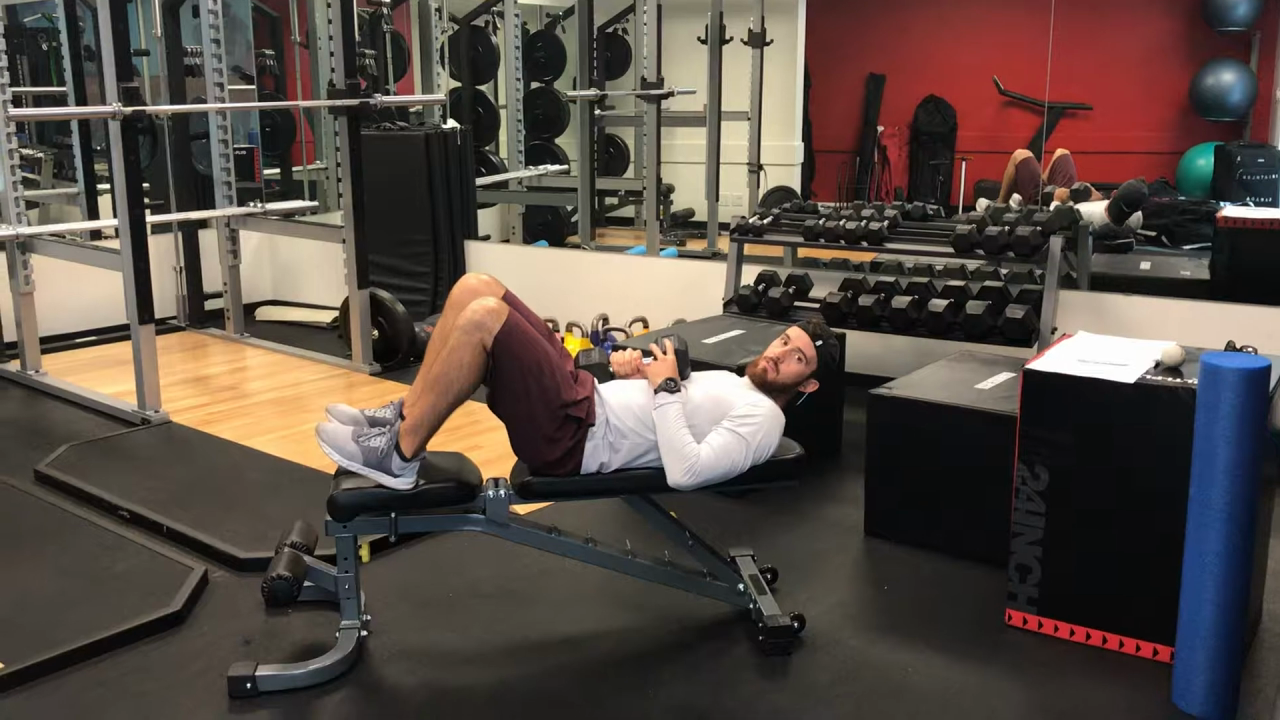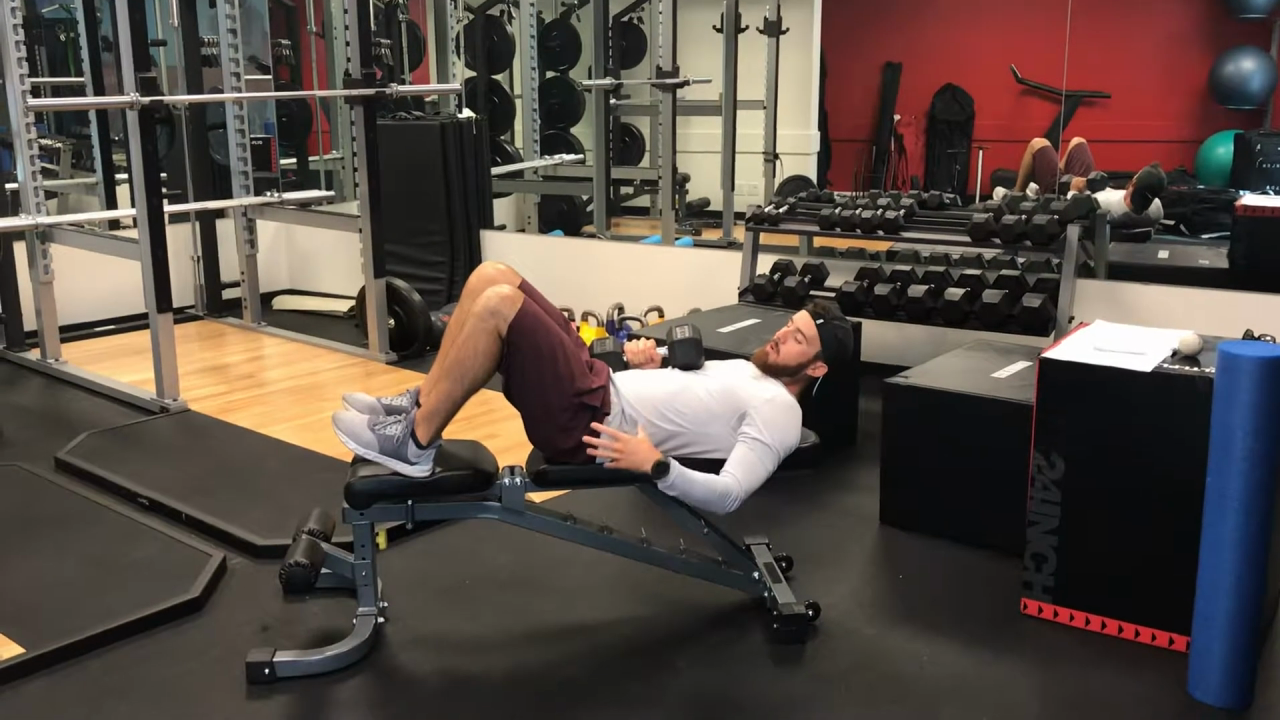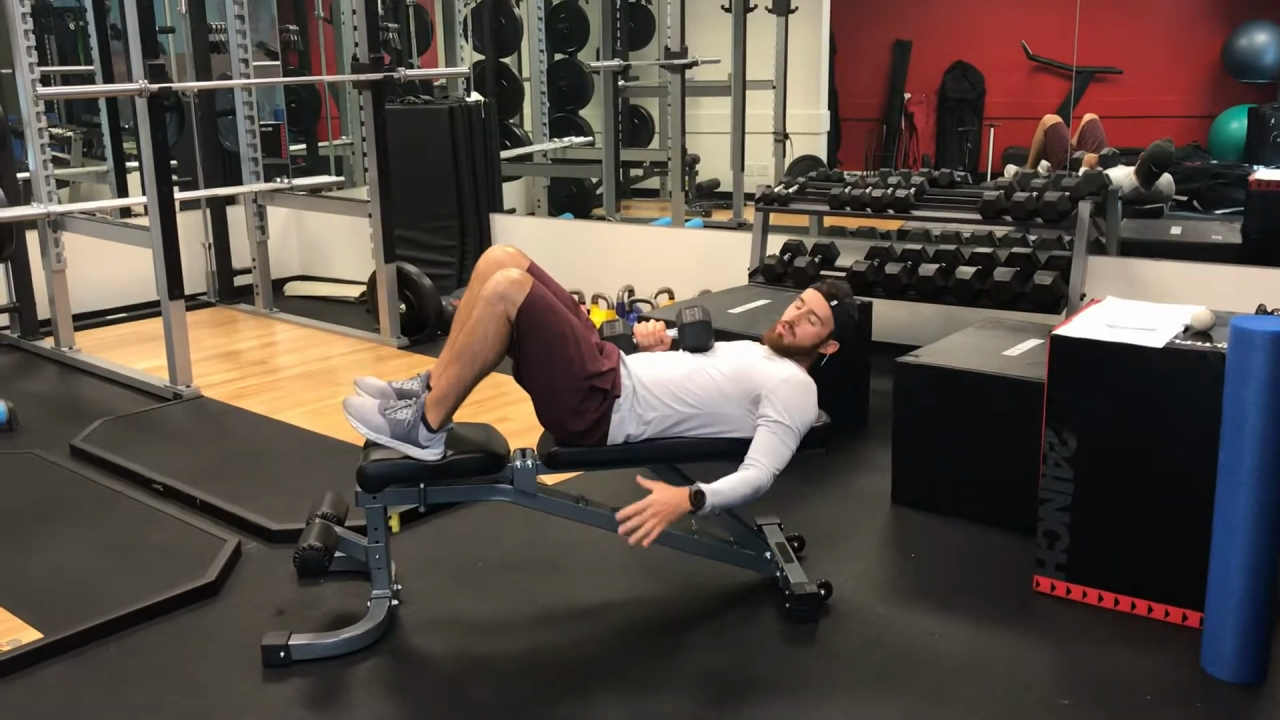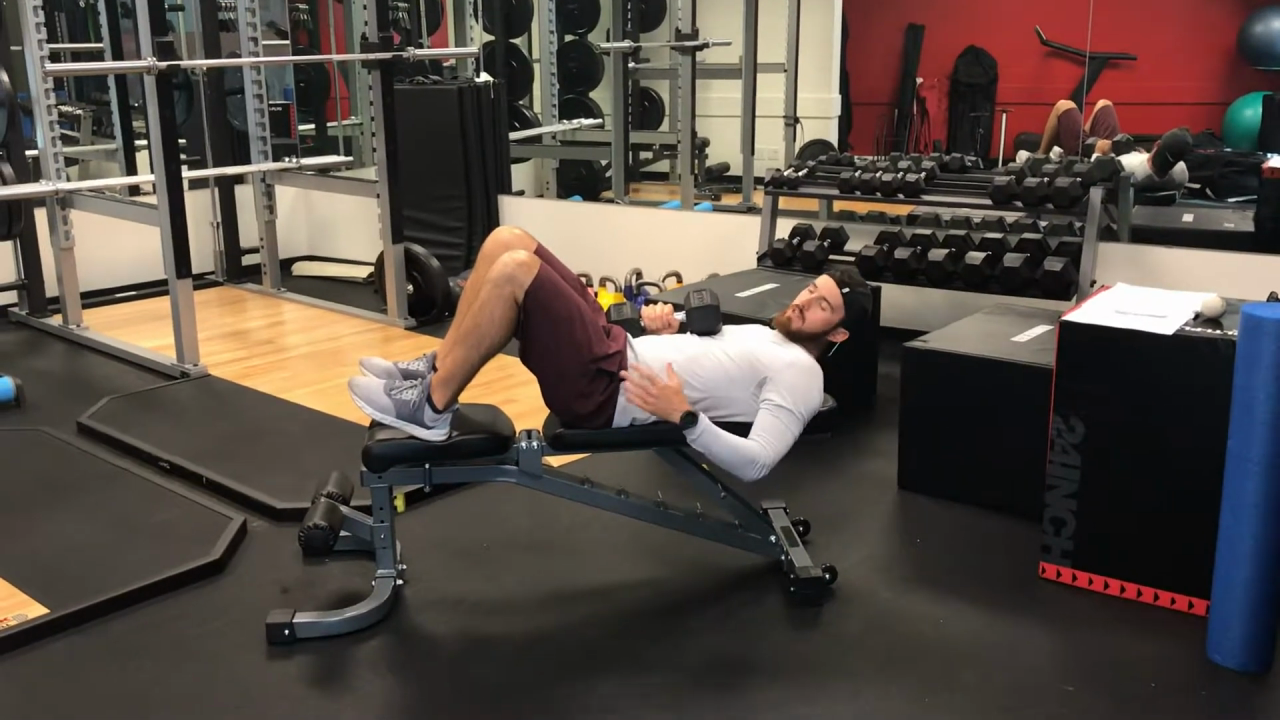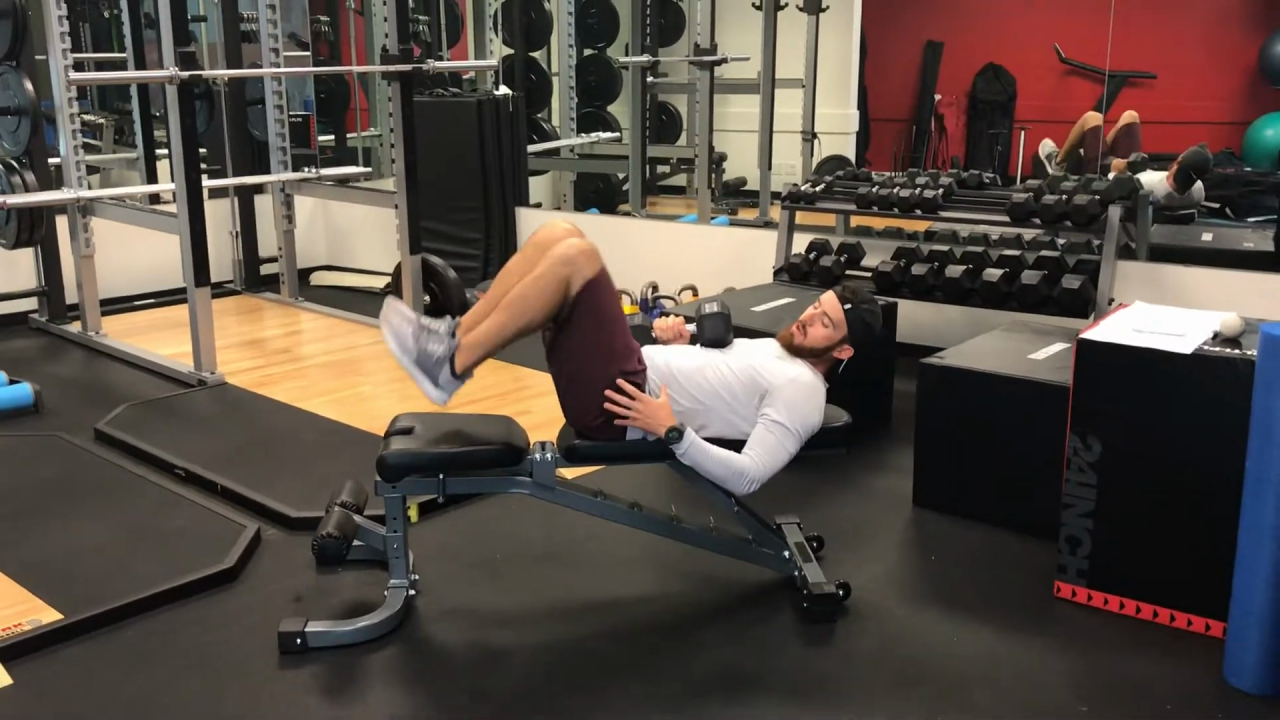
dt=1s
person 1, frame 1
left shoulder: (762, 418)
right shoulder: (731, 384)
left elbow: (685, 472)
left wrist: (666, 388)
right wrist: (637, 367)
left hip: (575, 439)
right hip: (584, 398)
left knee: (483, 317)
right knee: (475, 287)
left ankle: (399, 453)
right ankle: (405, 415)
person 1, frame 2
left shoulder: (776, 411)
right shoulder: (746, 373)
left elbow: (727, 495)
left wrist: (657, 465)
right wrist: (650, 361)
left hip: (589, 423)
right hip: (600, 388)
left knee: (498, 304)
right knee: (492, 276)
left ankle: (415, 441)
right ankle: (419, 404)
person 1, frame 3
left shoulder: (792, 390)
right shoulder: (754, 354)
left elbow: (757, 474)
left wrist: (688, 499)
right wrist: (656, 347)
left hip: (602, 409)
right hip: (612, 371)
left knee: (506, 288)
right knee: (502, 260)
left ankle: (425, 425)
right ankle: (429, 391)
person 1, frame 4
left shoulder: (798, 375)
right shoulder: (763, 337)
left elbow: (755, 461)
left wrist: (684, 415)
right wrist: (664, 330)
left hip: (606, 394)
right hip: (617, 353)
left knee: (514, 270)
right knee: (507, 241)
left ankle: (431, 405)
right ankle: (436, 368)
person 1, frame 5
left shoulder: (800, 392)
right shoulder: (776, 352)
left elbow: (747, 476)
left wrist: (672, 431)
right wrist: (678, 342)
left hip: (615, 404)
right hip: (634, 369)
left knee: (572, 259)
right knee: (557, 235)
left ankle: (450, 368)
right ankle: (451, 339)
